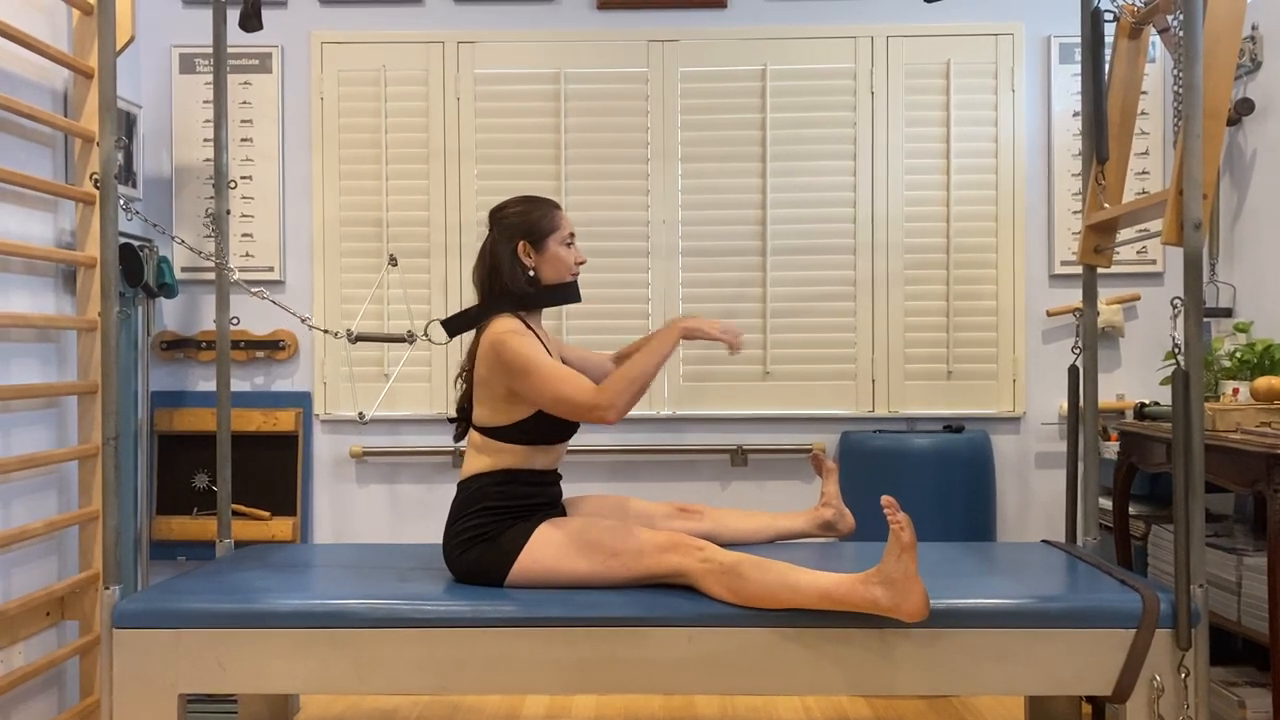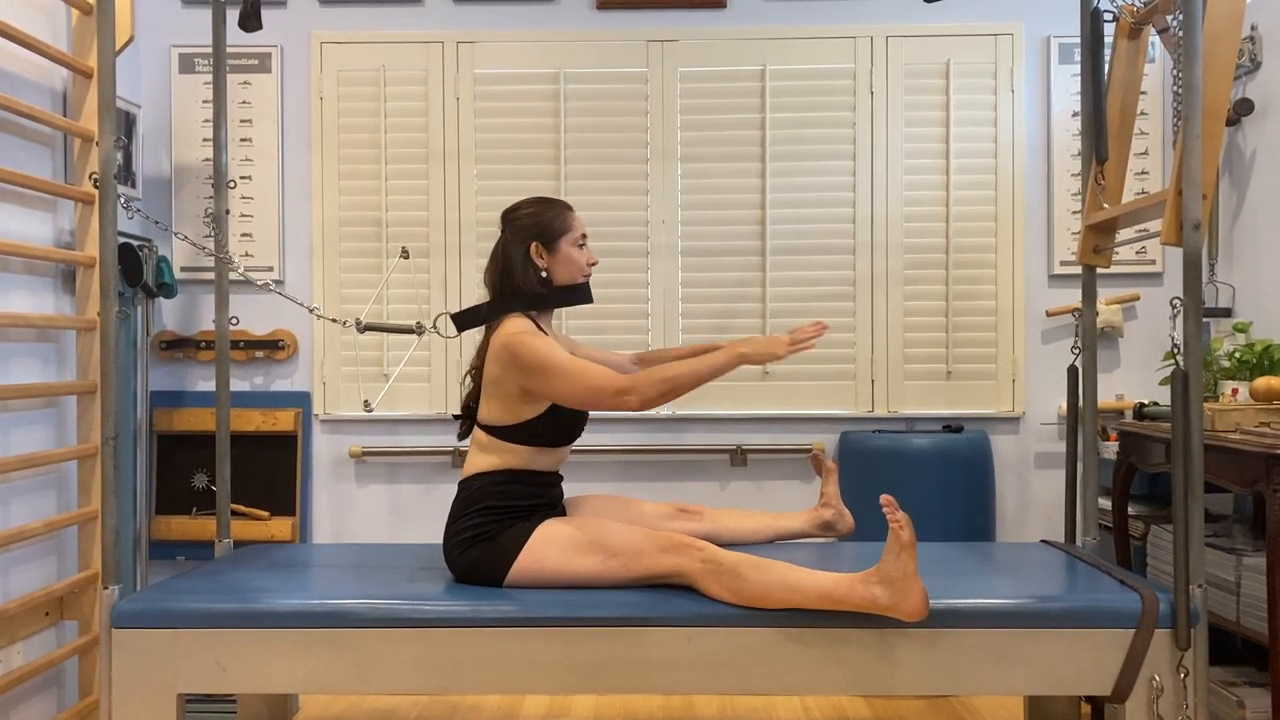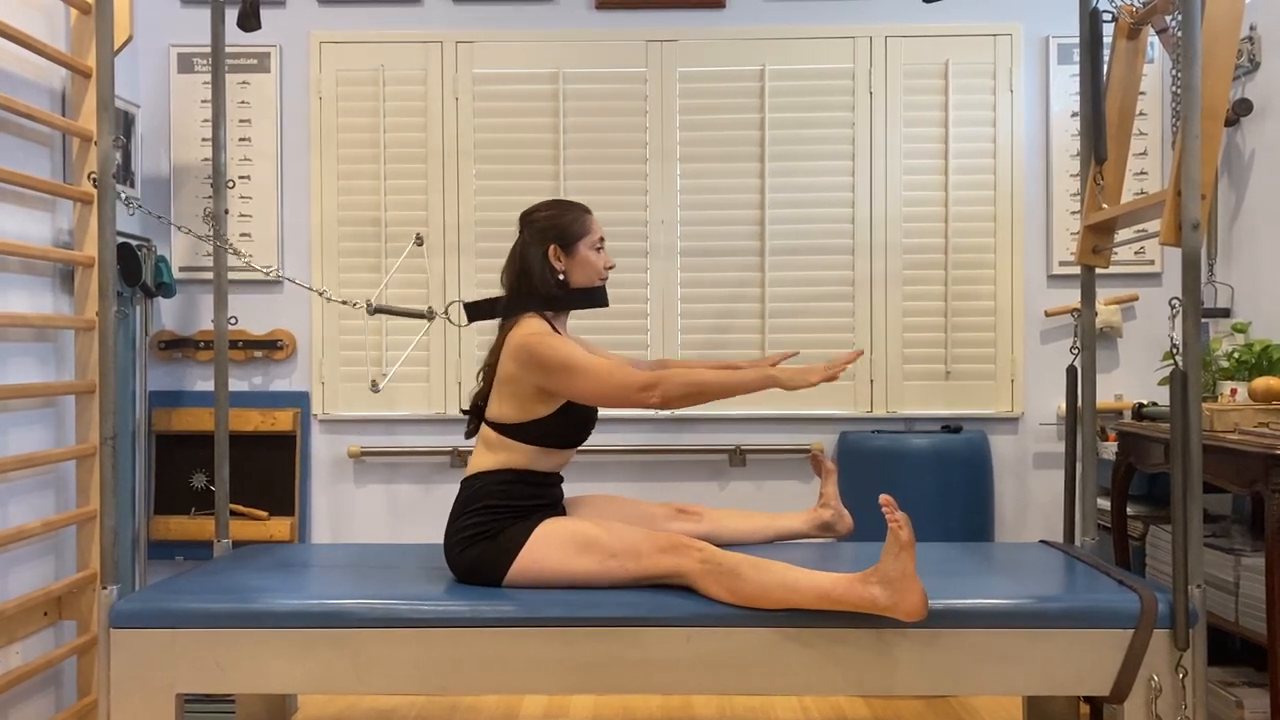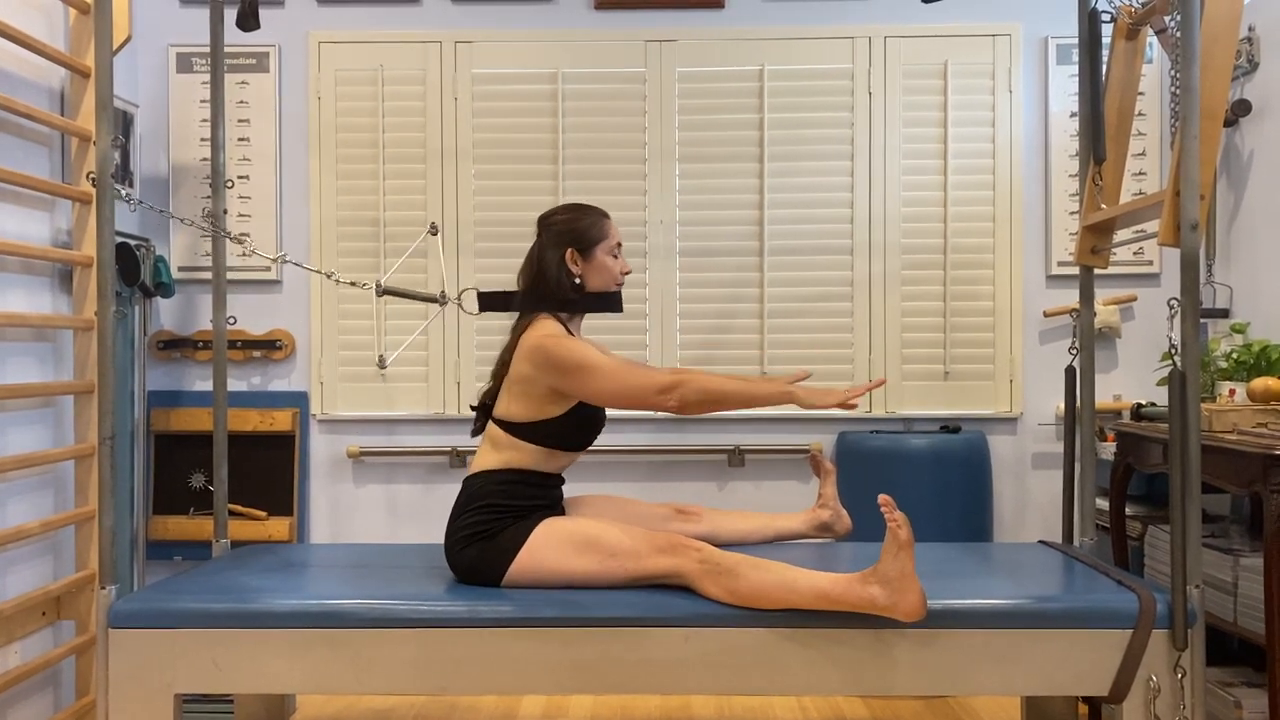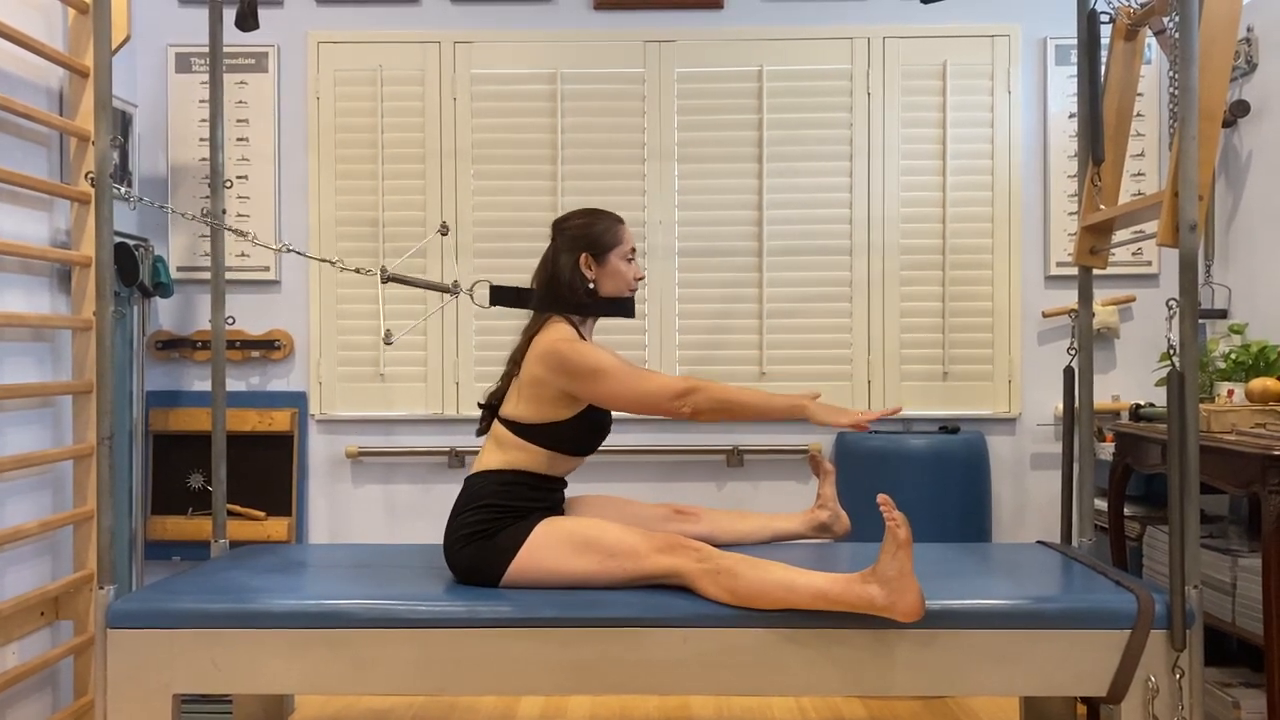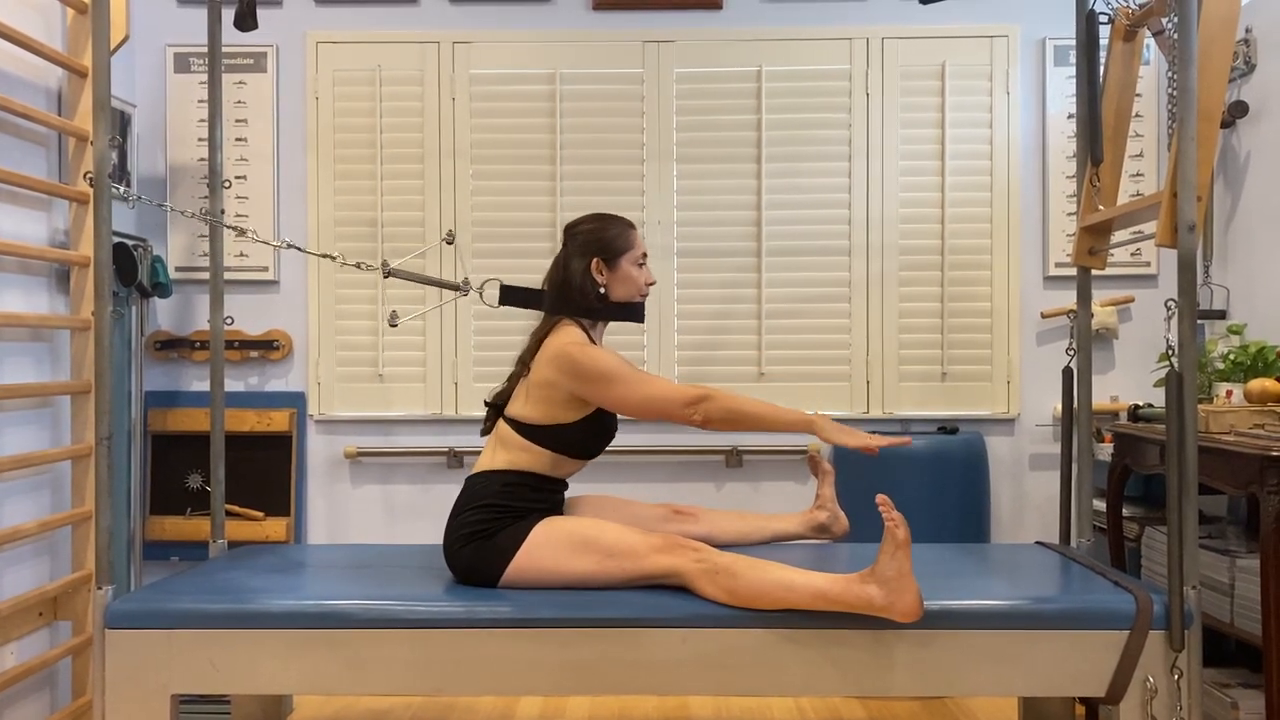
dt=0.2s
person 1, frame 1
left shoulder: (525, 331)
right shoulder: (506, 339)
left elbow: (609, 367)
right elbow: (605, 404)
left wrist: (667, 336)
right wrist: (672, 334)
left hip: (533, 513)
right hip: (494, 535)
left knee: (683, 517)
right knee: (684, 554)
left ankle: (817, 518)
person 1, frame 2
left shoulder: (534, 332)
right shoulder: (518, 340)
left elbow: (629, 365)
right elbow: (630, 393)
left wrist: (719, 348)
right wrist: (738, 353)
left hip: (532, 512)
right hip: (493, 535)
left knee: (682, 518)
right knee: (683, 557)
left ankle: (816, 519)
right ankle: (874, 594)
person 1, frame 3
left shoulder: (547, 334)
right shoulder: (533, 342)
left elbow: (646, 372)
right elbow: (655, 391)
left wrist: (749, 368)
right wrist: (773, 376)
left hip: (532, 513)
right hip: (494, 534)
left knee: (682, 518)
right knee: (683, 557)
left ankle: (815, 519)
right ankle: (873, 594)
person 1, frame 4
left shoulder: (558, 335)
right shoulder: (548, 344)
left elbow: (659, 381)
right elbow: (671, 393)
left wrist: (770, 386)
right wrist: (789, 392)
left hip: (528, 514)
right hip: (493, 534)
left knee: (681, 518)
right knee: (682, 558)
left ankle: (814, 520)
right ankle: (872, 594)
person 1, frame 5
left shoulder: (568, 337)
right shoulder: (562, 349)
left elbow: (673, 393)
right elbow: (686, 400)
left wrist: (789, 404)
right wrist: (804, 408)
left hip: (527, 514)
right hip: (492, 533)
left knee: (680, 518)
right knee: (682, 558)
left ankle: (812, 520)
right ankle: (872, 594)
person 1, frame 6
left shoulder: (576, 341)
right shoulder: (572, 352)
left elbow: (683, 400)
right elbow: (697, 407)
left wrist: (798, 420)
right wrist: (814, 424)
left hip: (526, 515)
right hip: (491, 534)
left knee: (678, 519)
right knee: (681, 558)
left ankle: (809, 521)
right ankle: (870, 595)
